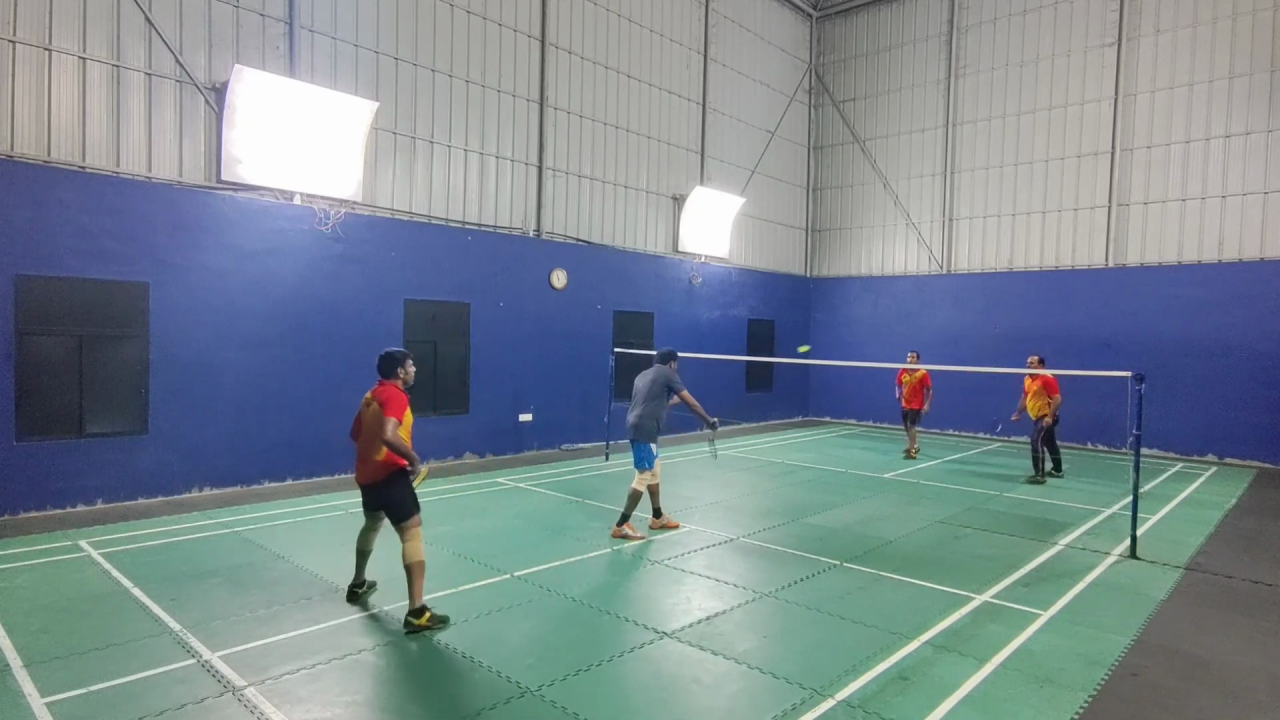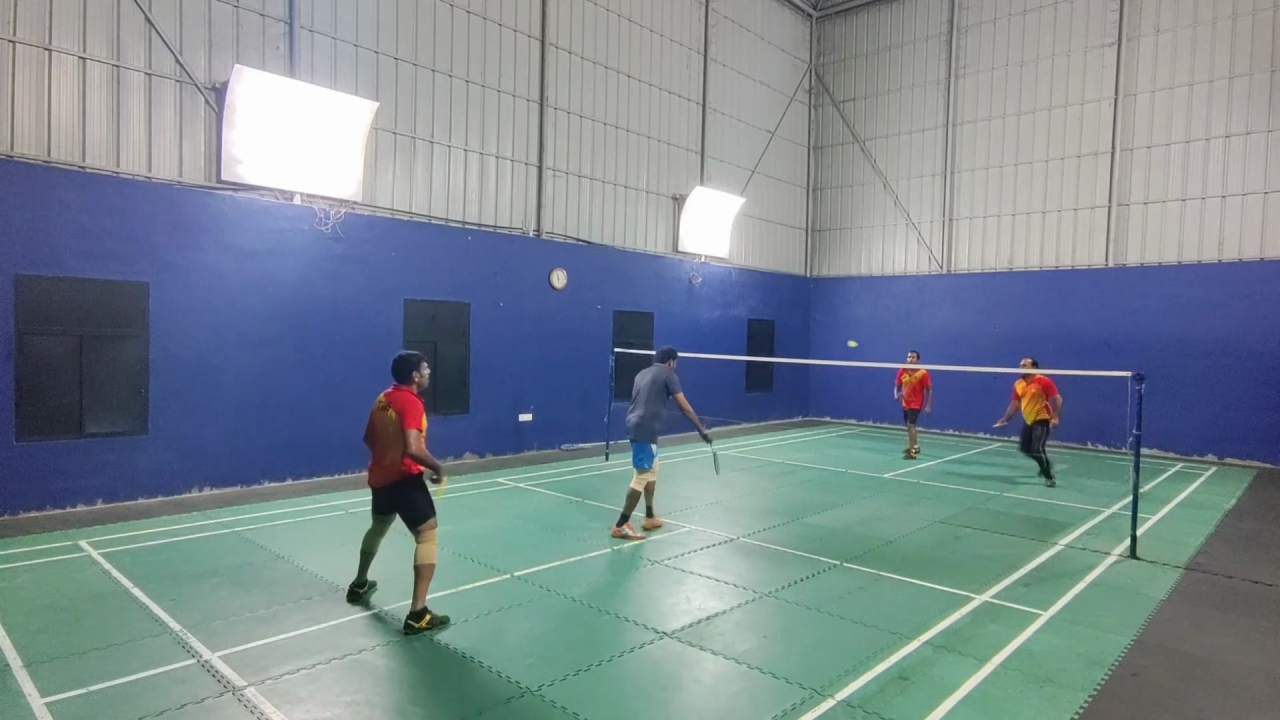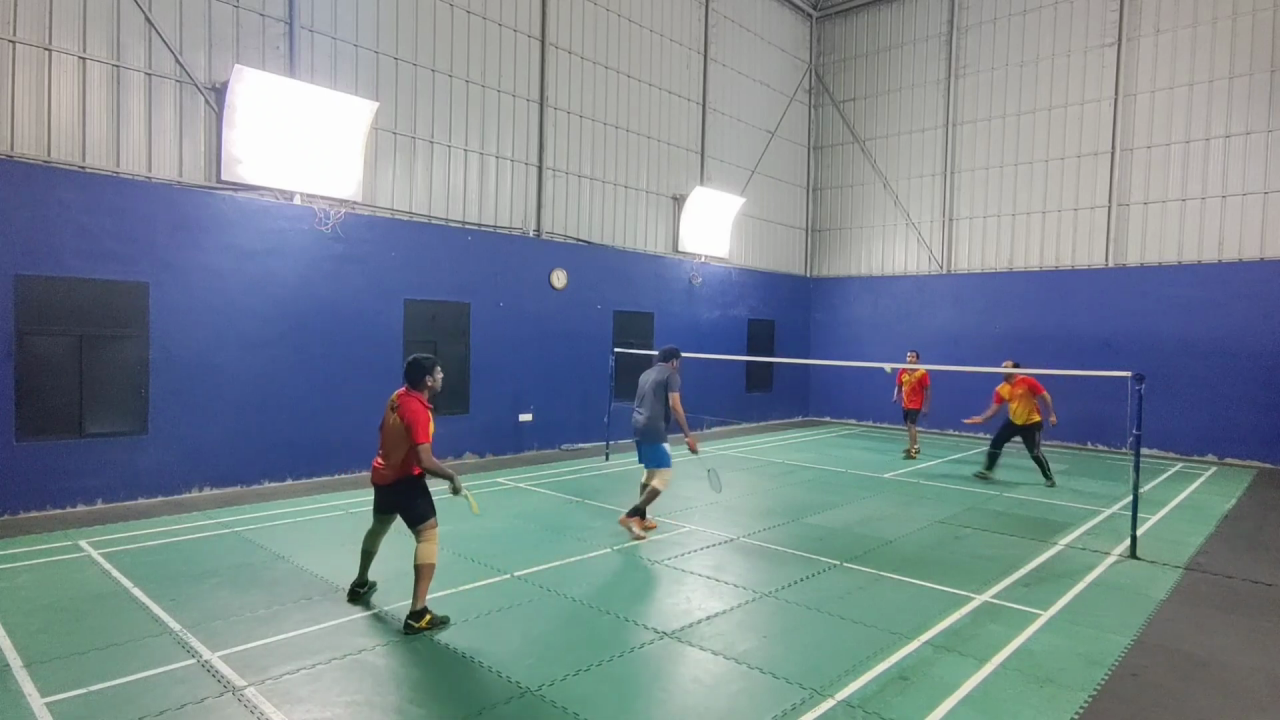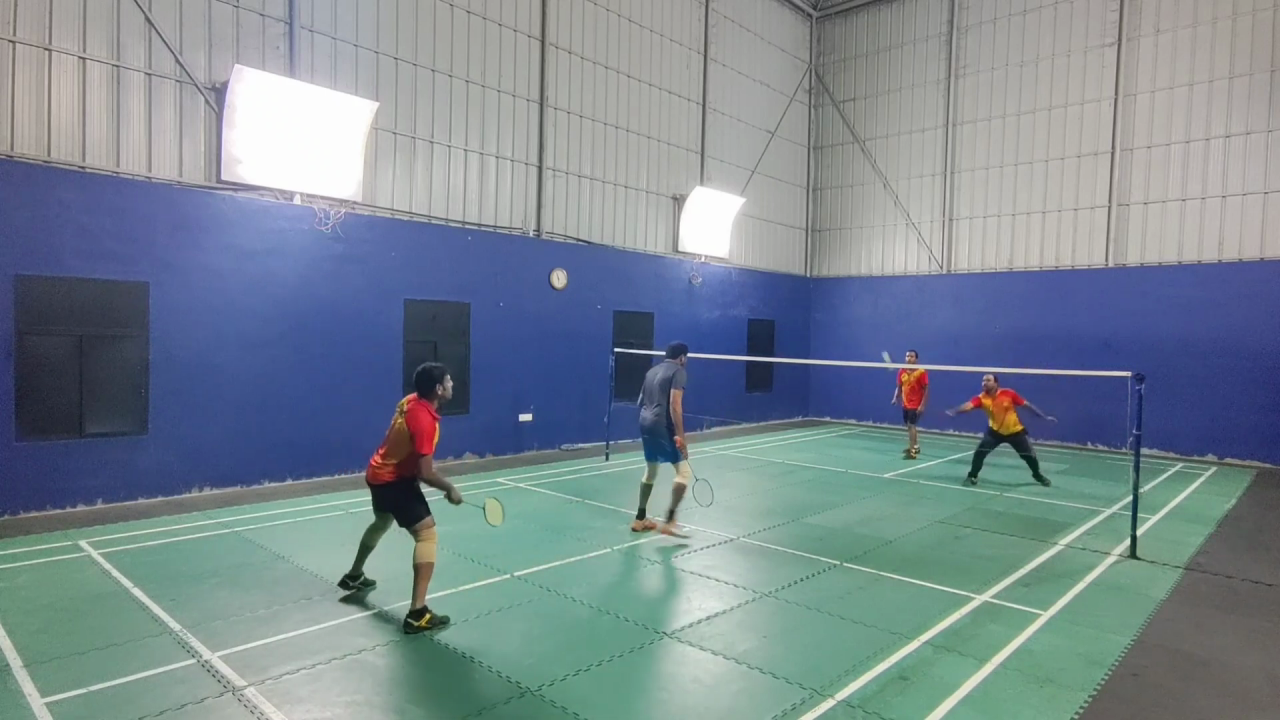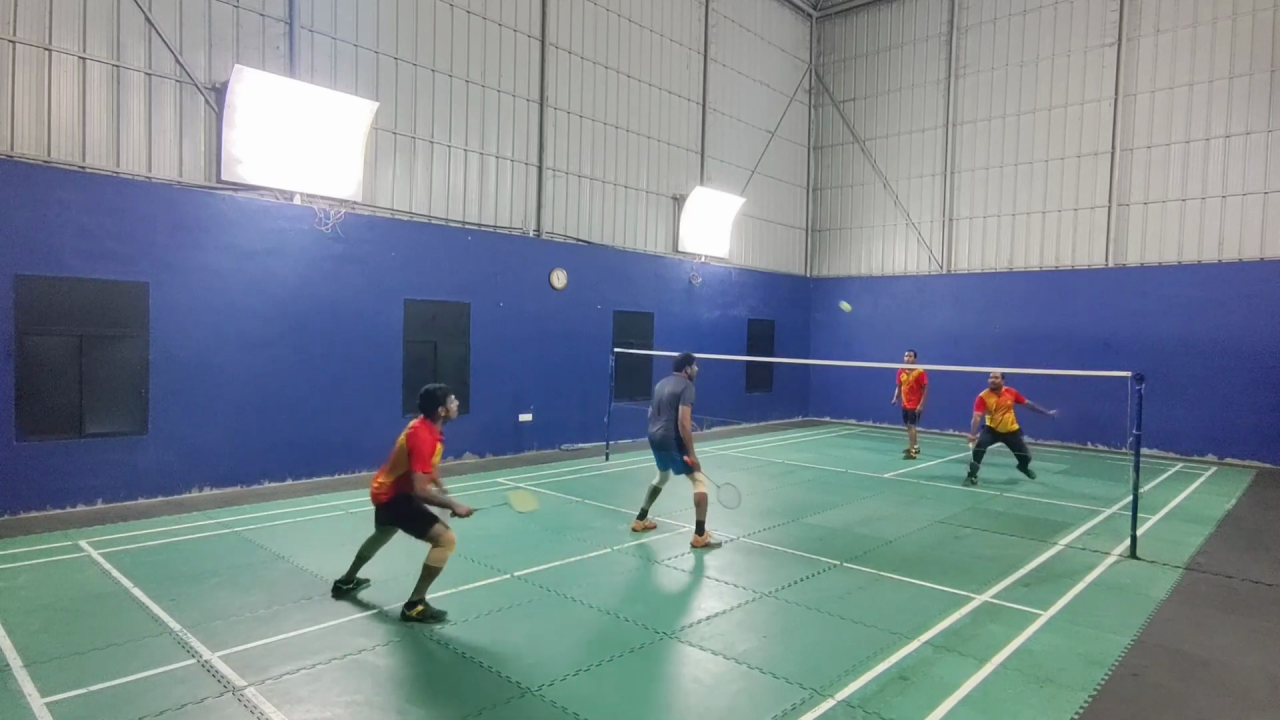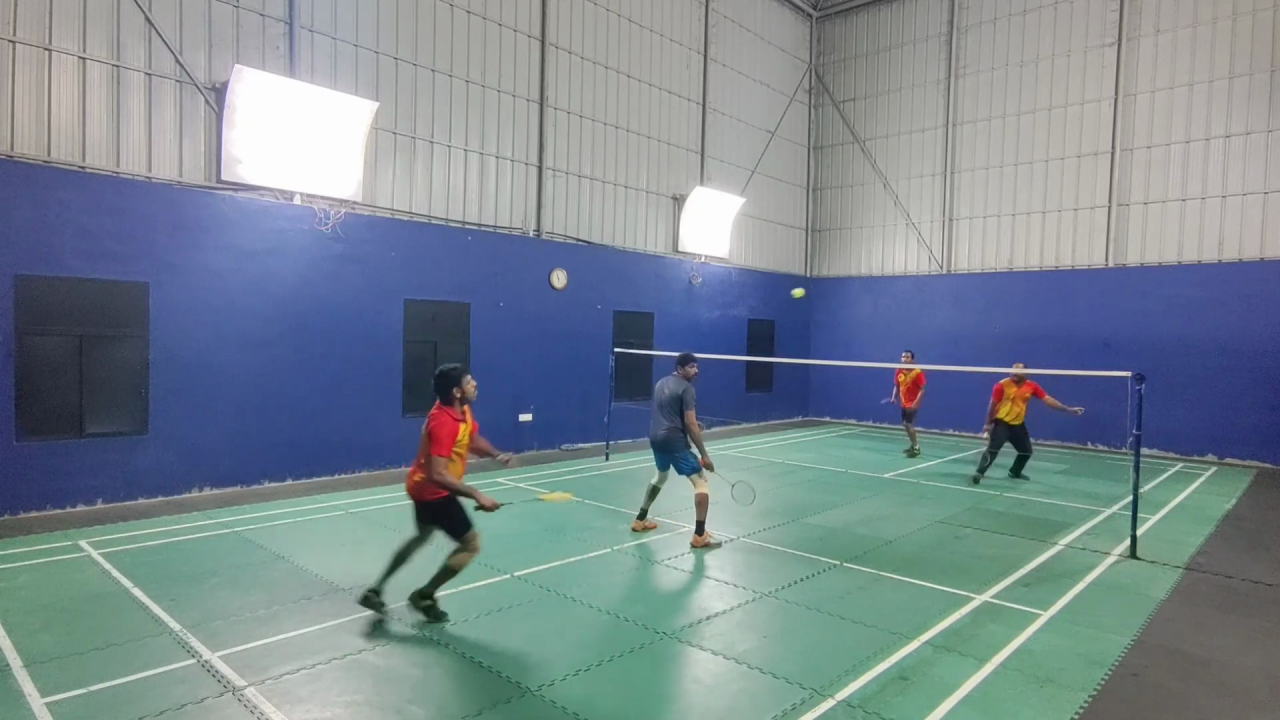
dt=0.2s
person 1, frame 1
left shoulder: (372, 396)
right shoulder: (395, 396)
left elbow: (355, 434)
right elbow: (388, 436)
right wrist: (413, 458)
left hip: (367, 473)
right hip: (389, 473)
left knee: (372, 524)
right knee: (412, 534)
left ankle: (358, 584)
right ankle: (417, 612)
person 1, frame 2
left shoulder: (383, 400)
right shoulder: (411, 402)
left elbow: (369, 439)
right elbow: (413, 449)
right wrist: (437, 467)
left hip: (379, 477)
right hip: (405, 479)
left knee: (378, 528)
right knee: (428, 536)
left ankle: (359, 584)
right ankle: (417, 613)
person 1, frame 3
left shoulder: (398, 397)
right shoulder: (417, 410)
right elbow: (426, 462)
right wrist: (452, 477)
left hip: (382, 475)
right hip: (405, 479)
left knee: (379, 527)
right knee: (428, 536)
left ankle: (360, 584)
right ankle: (418, 614)
person 1, frame 4
left shoulder: (412, 401)
right shoulder: (424, 420)
right elbow: (425, 473)
right wrist: (450, 488)
left hip: (378, 473)
right hip: (395, 480)
left knee: (381, 524)
right knee: (426, 535)
left ankle: (354, 576)
right ankle: (417, 613)
person 1, frame 5
left shoulder: (426, 427)
right shoulder: (424, 438)
right elbow: (419, 491)
left wrist: (440, 486)
right wrist: (453, 505)
left hip: (385, 491)
right hip: (394, 496)
left knee: (383, 535)
right knee: (445, 540)
left ankle: (347, 581)
right ankle: (415, 604)
person 1, frame 6
left shoulder: (462, 410)
right shoulder: (443, 423)
left elbow: (474, 440)
right elbow: (437, 475)
left wrist: (497, 455)
right wrist: (477, 495)
left hip: (421, 486)
right hip: (434, 492)
left knee: (421, 538)
right knee: (470, 545)
left ankle: (377, 591)
right ankle: (425, 596)
person 2, frame 1
left shoulder: (644, 375)
right shoulder: (668, 374)
right elbow: (690, 402)
left wrist: (671, 401)
right wrist: (709, 420)
left hip: (637, 427)
right hip: (644, 430)
left knee: (654, 470)
right knee: (643, 476)
left ankle: (657, 517)
right ankle: (621, 525)
person 2, frame 2
left shoulder: (642, 374)
right shoulder: (667, 374)
right elbow: (684, 406)
right wrist: (702, 430)
left hip: (636, 425)
right hip: (645, 429)
left knee: (652, 469)
right knee: (641, 476)
left ankle: (649, 517)
right ankle: (621, 526)
person 2, frame 3
left shoulder: (646, 374)
right shoulder: (671, 374)
right elbow: (675, 407)
right wrist: (688, 435)
left hip: (639, 426)
right hip: (654, 430)
left knee: (651, 472)
right knee: (663, 476)
left ankle: (640, 518)
right ankle: (630, 516)
person 2, frame 4
left shoulder: (652, 371)
right shoulder: (678, 371)
left elbow: (640, 401)
right elbow: (675, 405)
right wrist: (680, 435)
left hip: (645, 424)
right hip: (662, 427)
left knee: (651, 470)
right knee: (684, 471)
left ankle: (640, 519)
right ankle: (669, 521)
person 2, frame 5
left shoulder: (661, 384)
right shoulder: (686, 386)
right elbow: (683, 422)
right wrist: (691, 453)
left hip: (655, 437)
right hip: (671, 441)
left knee: (662, 478)
right knee: (700, 481)
left ankle: (640, 520)
right ankle: (700, 535)
person 2, frame 6
left shoulder: (661, 383)
right shoulder: (686, 389)
right elbow: (691, 425)
left wrist: (693, 424)
right wrist: (704, 455)
left hip: (656, 438)
right hip: (674, 441)
left knee: (660, 477)
right knee: (701, 481)
left ankle: (640, 519)
right ankle: (700, 535)
